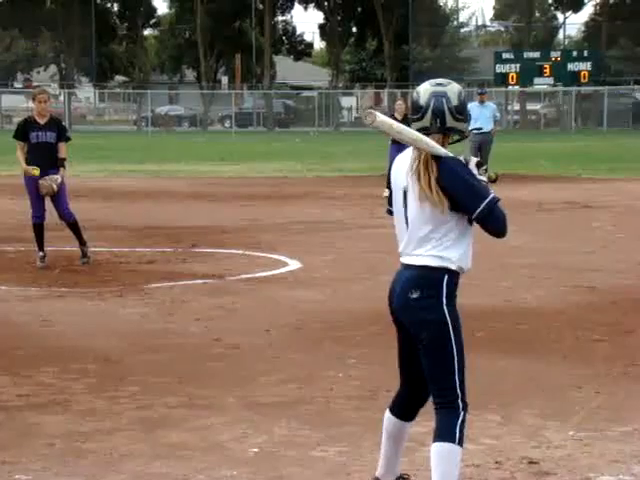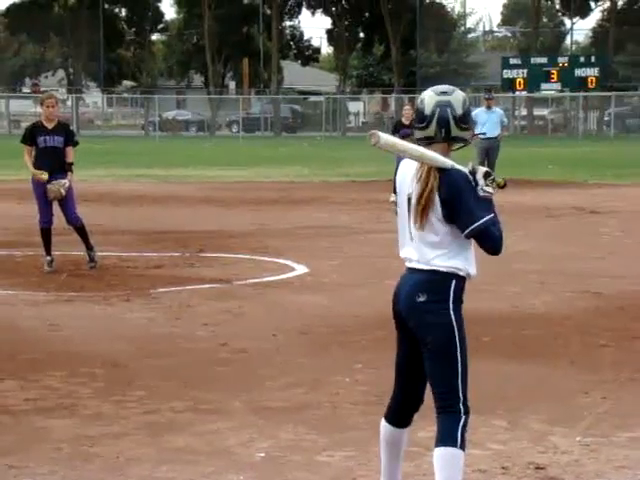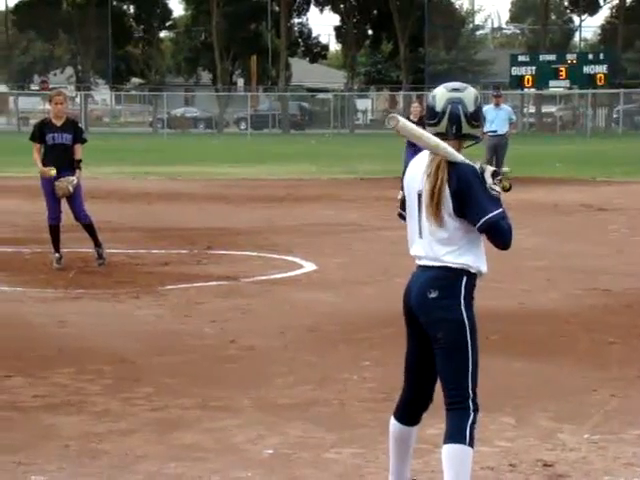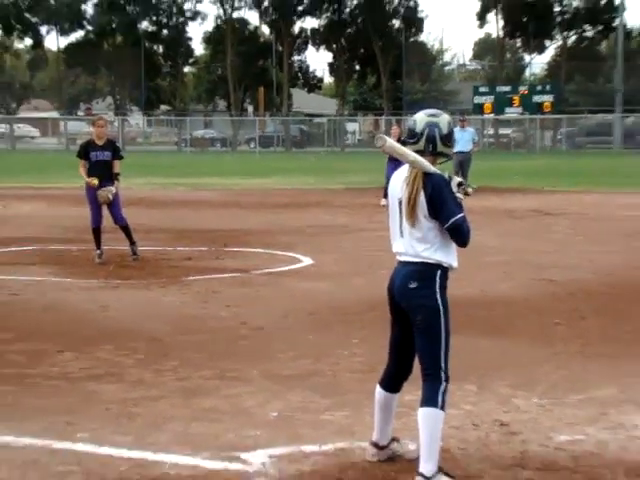
dt=0.3s
person 1, frame 1
left shoulder: (402, 161)
right shoulder: (450, 168)
right elbow: (498, 225)
right wrist: (478, 180)
left hip: (404, 284)
right hip: (432, 290)
left knee: (413, 388)
right knee: (451, 405)
person 1, frame 2
left shoulder: (407, 168)
right shoulder: (452, 178)
right elbow: (492, 243)
right wrist: (484, 194)
left hip: (408, 289)
right hip: (438, 295)
left knee: (405, 396)
right knee: (452, 408)
person 1, frame 3
left shoulder: (416, 165)
right shoulder: (463, 173)
right elbow: (502, 237)
right wrist: (491, 190)
left hip: (419, 286)
right hip: (450, 292)
left knee: (414, 394)
right knee: (462, 405)
person 1, frame 4
left shoulder: (398, 178)
right shoulder: (436, 182)
right elbow: (462, 236)
right wrist: (456, 199)
left hip: (401, 278)
right hip: (427, 283)
left knee: (398, 363)
right knee: (435, 375)
left ankle: (380, 442)
person 2, frame 1
left shoulder: (57, 123)
right shoulder: (25, 124)
left elbow: (62, 149)
right elbow: (20, 149)
left wrist: (61, 171)
right wrist: (24, 166)
left hip: (53, 172)
right hip: (33, 174)
left knee: (64, 211)
right knee: (37, 213)
person 2, frame 2
left shoulder: (65, 128)
right shoulder: (33, 128)
left elbow: (69, 153)
right elbow: (27, 154)
left wrist: (69, 175)
right wrist: (31, 170)
left hip: (61, 177)
right hip: (40, 178)
left knee: (72, 216)
right knee: (45, 217)
person 2, frame 3
left shoulder: (73, 125)
right shoulder: (42, 126)
left elbow: (78, 151)
right elbow: (36, 151)
left wrist: (77, 172)
right wrist: (40, 167)
left hip: (69, 174)
right hip: (49, 175)
left knee: (80, 213)
right knee: (53, 214)
person 2, frame 4
left shoulder: (112, 145)
right shoulder: (86, 145)
left elbow: (116, 166)
right elbow: (82, 166)
left wrist: (116, 184)
right wrist: (85, 179)
left hip: (109, 185)
right hip: (92, 186)
left knee: (118, 217)
right knee: (96, 218)
left ankle: (133, 244)
right ankle: (98, 250)
